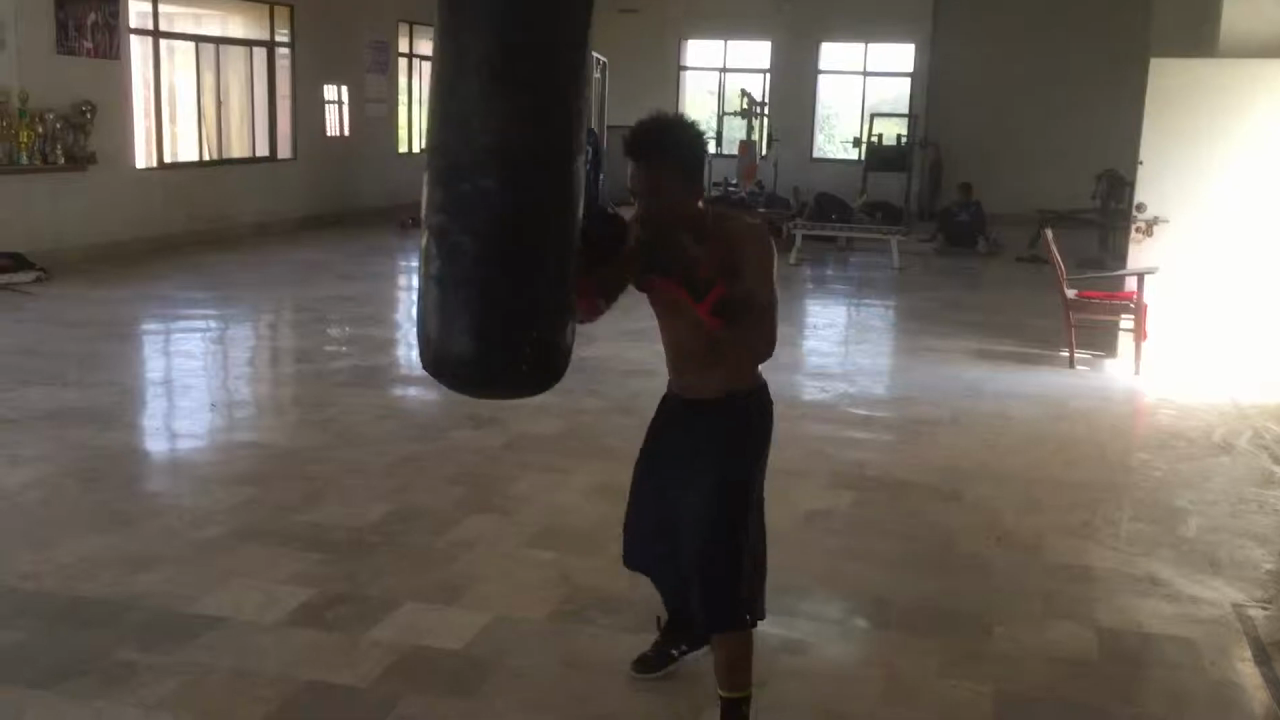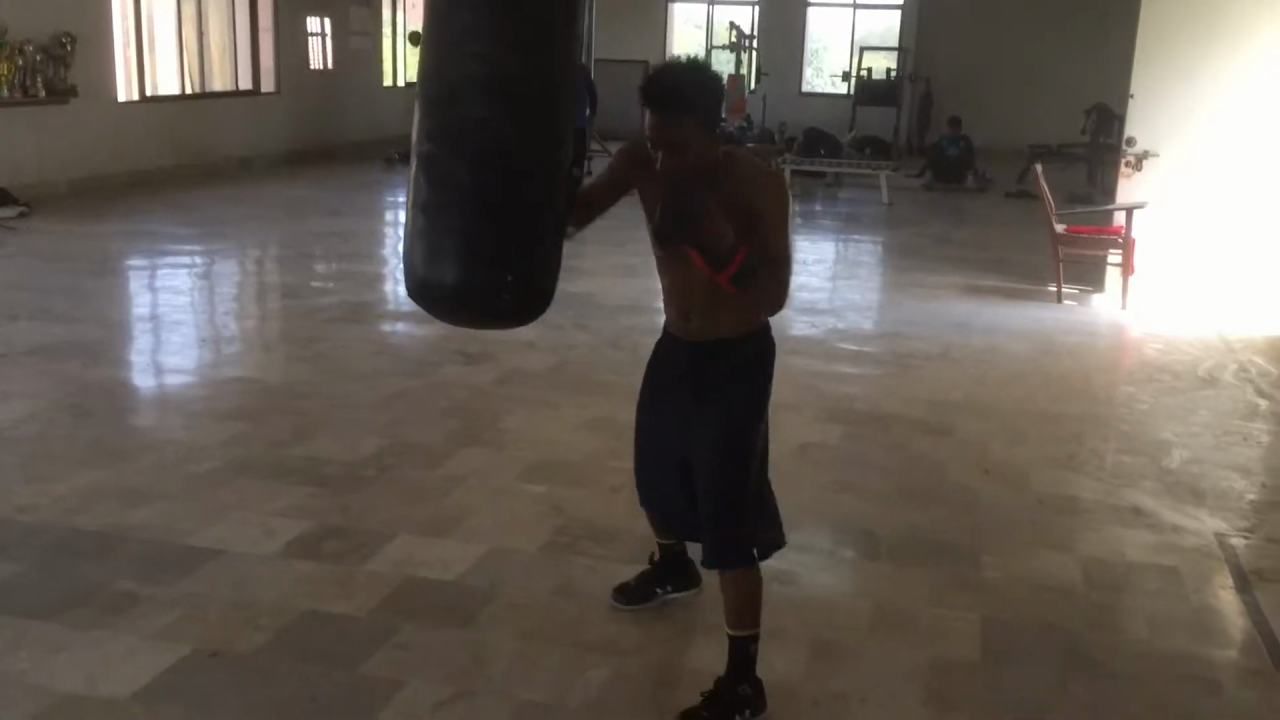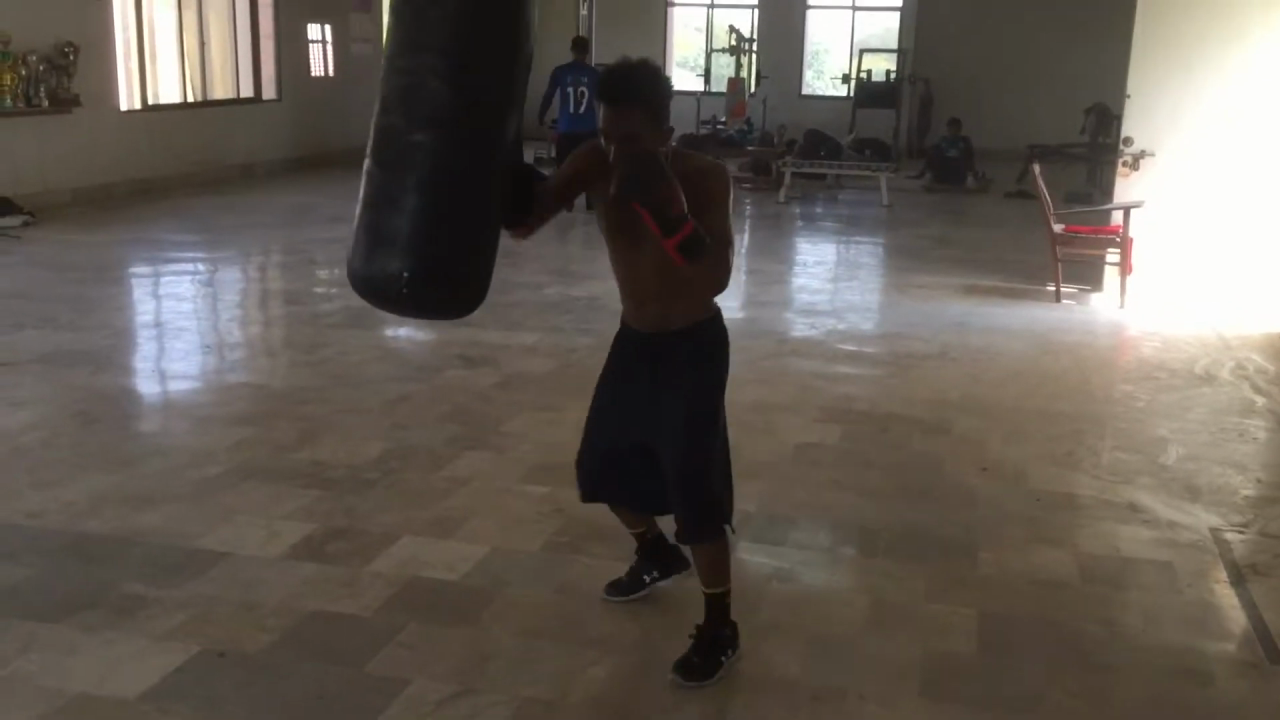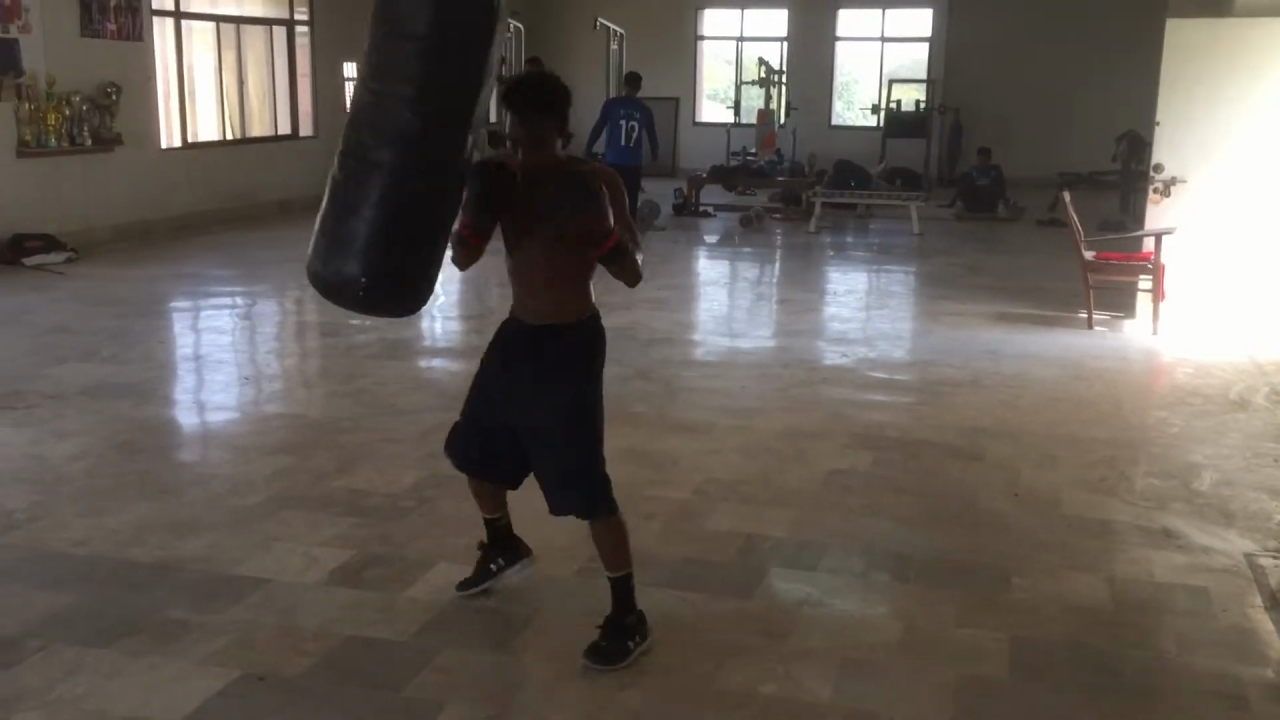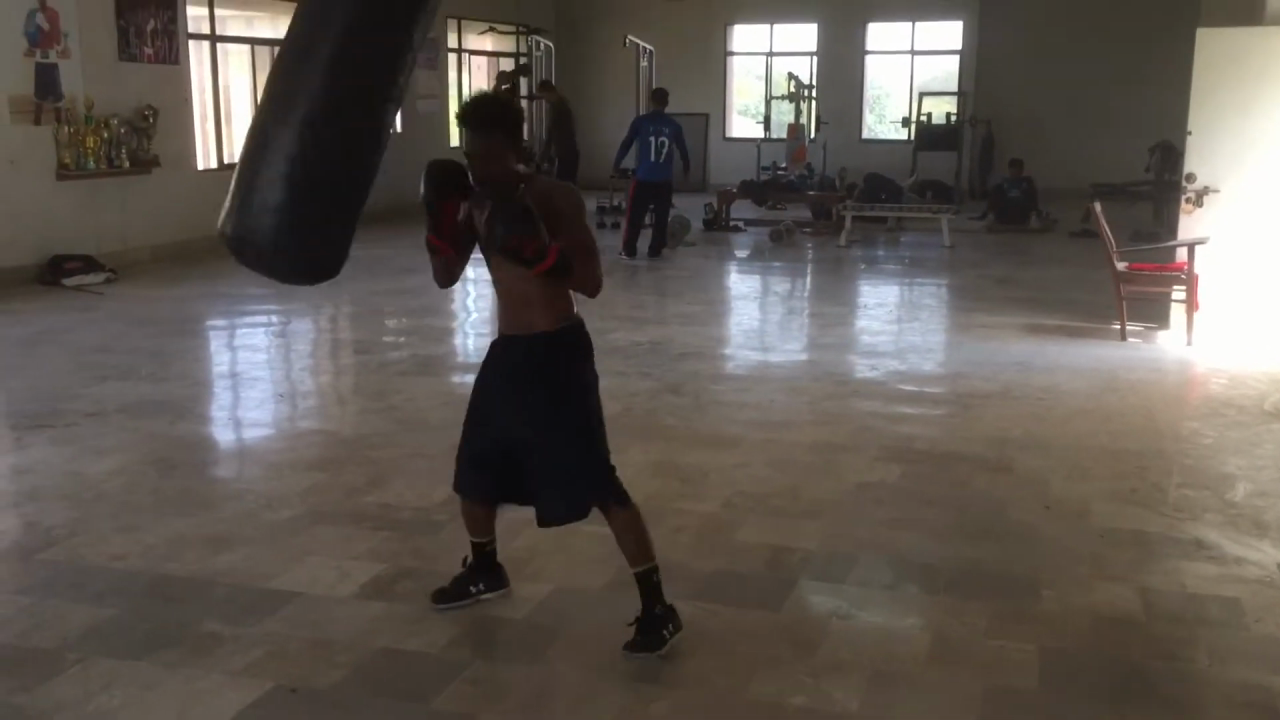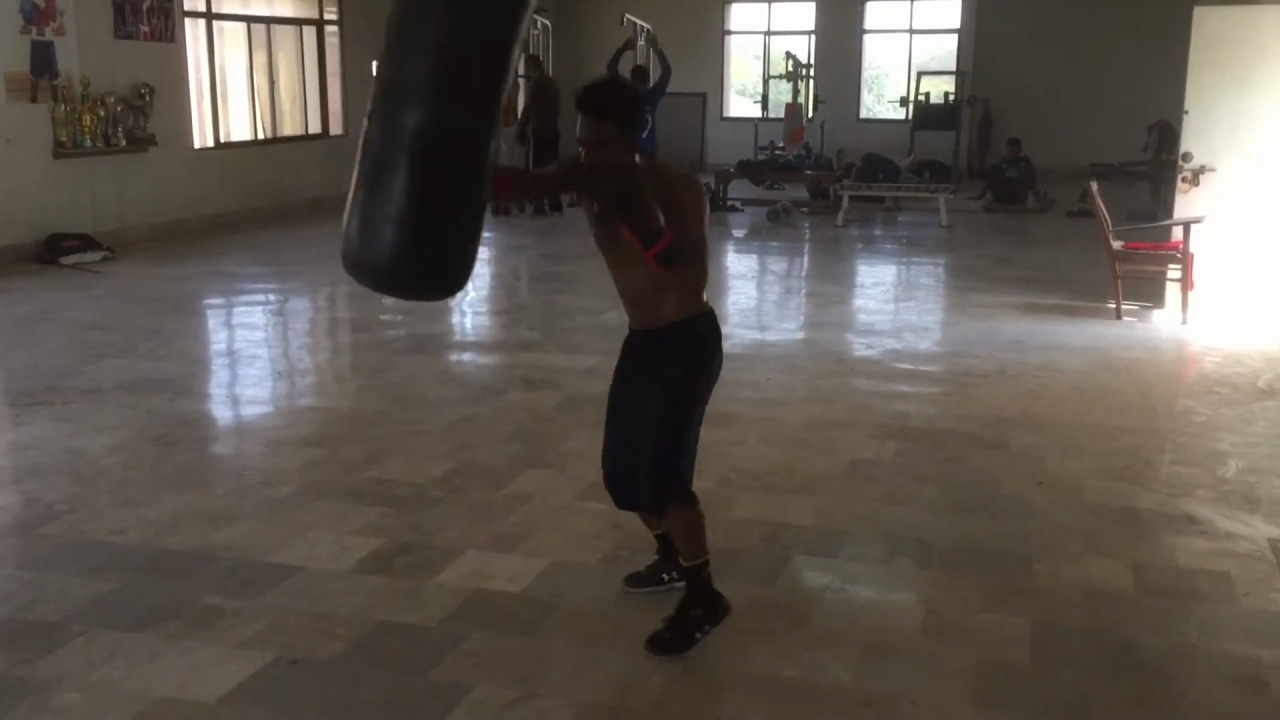
dt=0.7s
person 1, frame 1
left shoulder: (744, 240)
right shoulder: (646, 234)
left elbow: (761, 344)
right elbow: (590, 311)
left wrist: (693, 278)
right wrist: (586, 262)
left hip: (735, 417)
right hip: (677, 408)
left knee: (719, 579)
right knee: (651, 534)
right ankle: (680, 629)
person 1, frame 2
left shoulder: (757, 183)
right shoulder: (641, 162)
left elbow: (774, 297)
right elbow: (571, 216)
left wrist: (715, 239)
left hip: (737, 359)
right hip: (674, 349)
left knee: (729, 518)
right knee: (657, 475)
right ankle: (671, 567)
person 1, frame 3
left shoulder: (705, 178)
right shoulder: (593, 162)
left elbow: (715, 280)
right elbow: (527, 220)
left wrist: (665, 210)
right wrist: (523, 200)
left hip: (693, 348)
right hip: (632, 343)
left knee: (697, 497)
right knee: (601, 471)
left ankle: (719, 626)
right ankle: (655, 554)
person 1, frame 4
left shoulder: (596, 182)
right shoulder: (501, 177)
left elbow: (632, 275)
right elbow: (462, 260)
left wrist: (600, 229)
right wrist: (477, 210)
left hip: (572, 343)
right hip: (516, 335)
left knee: (585, 485)
right knee: (473, 450)
left ankle: (627, 616)
right ankle: (503, 544)
person 1, frame 5
left shoulder: (558, 200)
right shoulder: (472, 199)
left elbow: (594, 286)
right elbow: (443, 278)
left wrist: (539, 249)
right wrist: (439, 216)
left hip: (561, 352)
right hip: (508, 353)
left knee: (596, 483)
right knee: (473, 470)
left ankle: (656, 609)
right ankle: (485, 569)
person 1, frame 6
left shoulder: (679, 189)
right shoulder: (590, 179)
left elbow: (694, 279)
right elbow: (522, 184)
left wrist: (648, 226)
left hip: (688, 341)
right hip: (642, 341)
left knee: (663, 474)
right knee: (629, 471)
left ankle: (703, 598)
right ankle: (675, 559)
